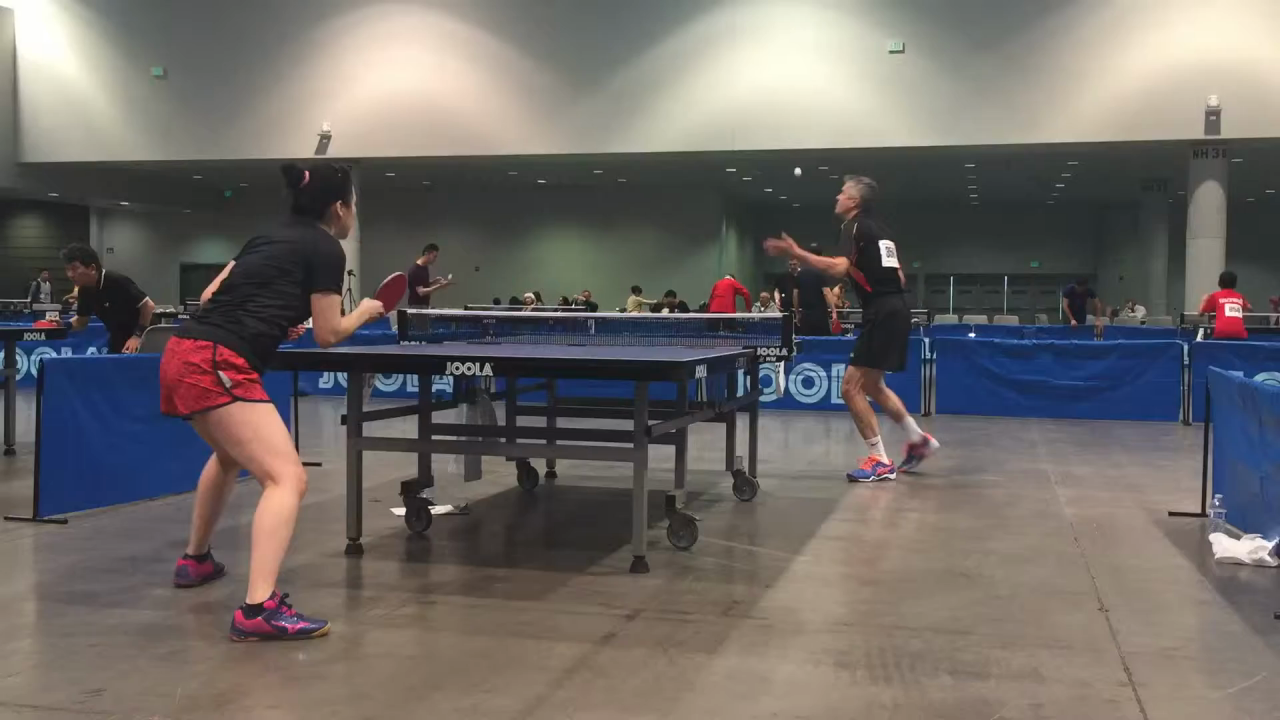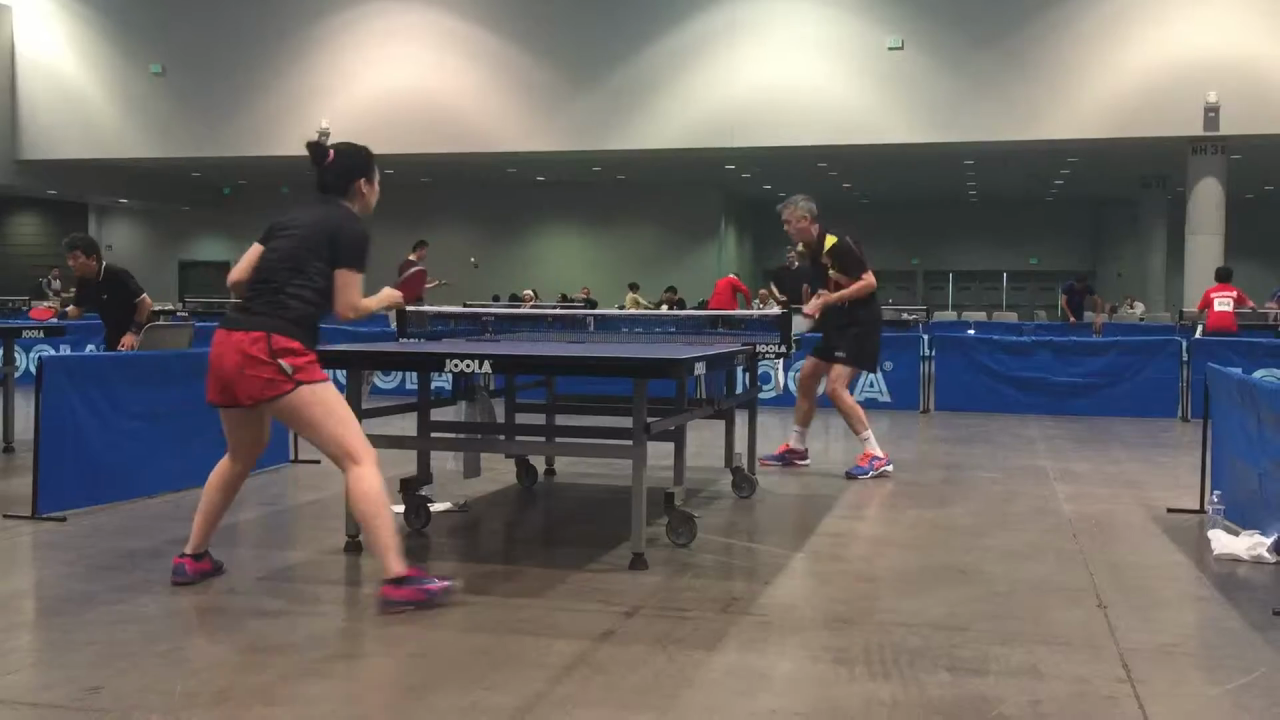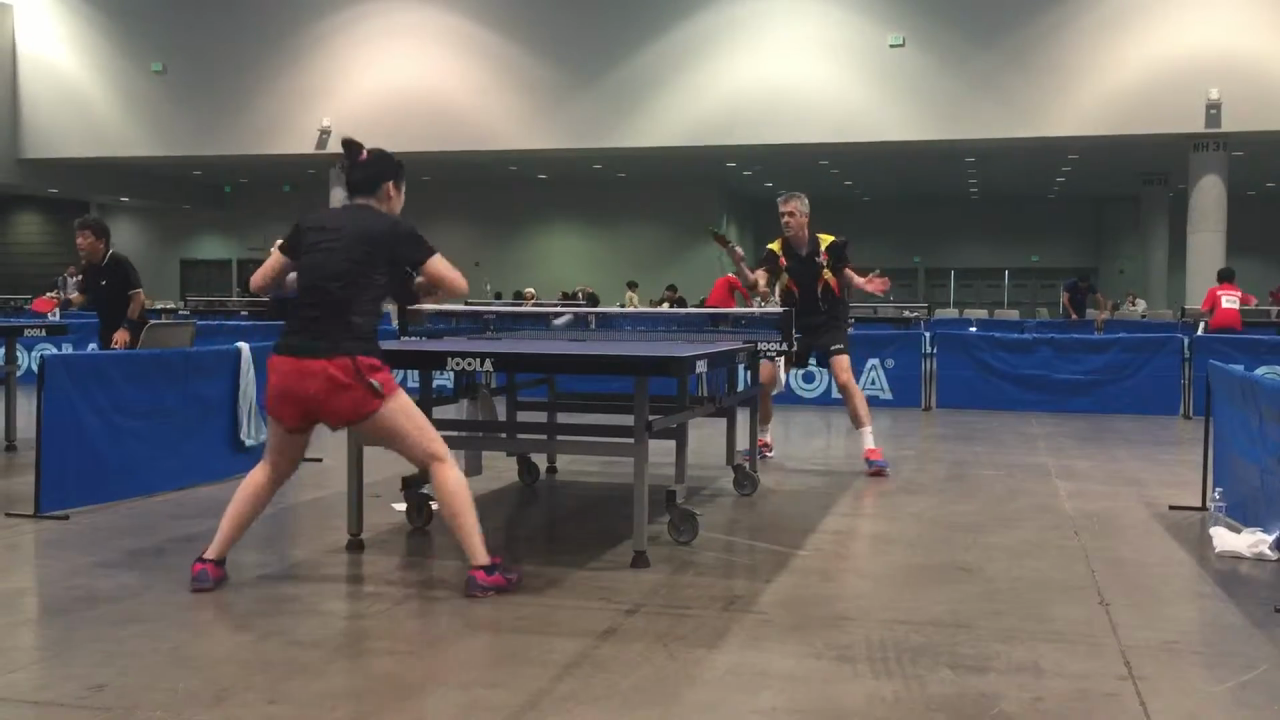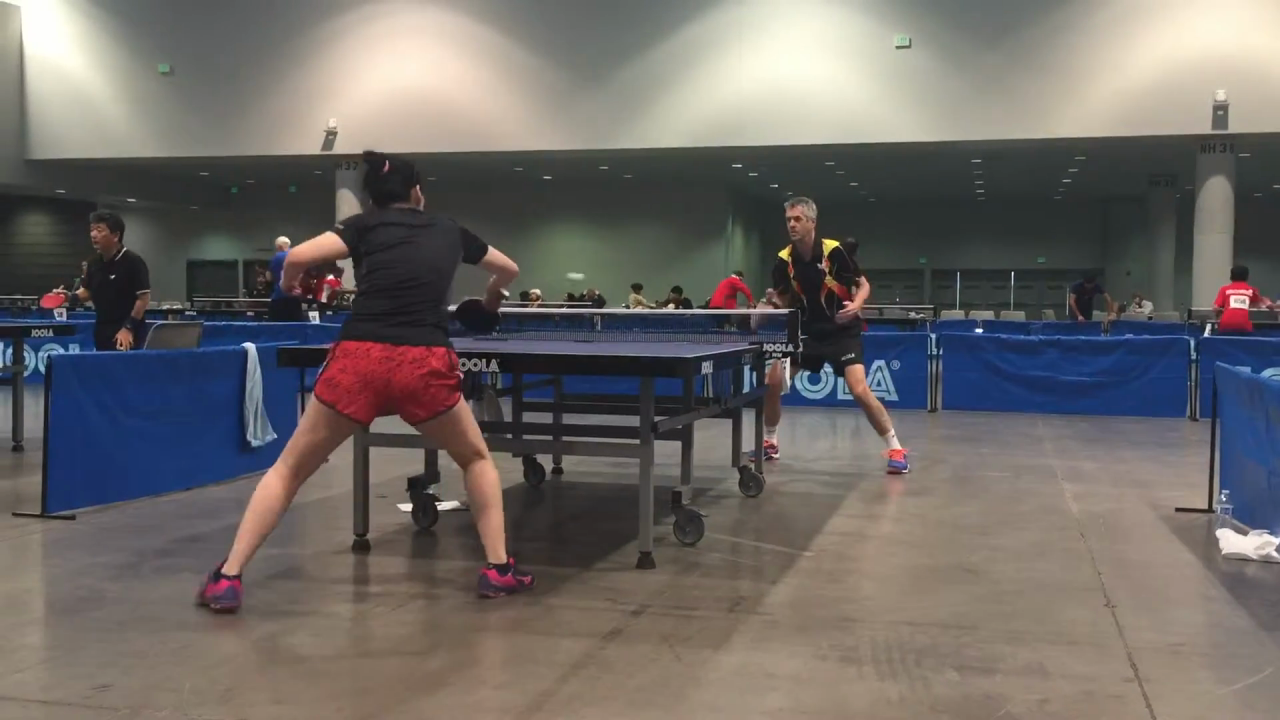
dt=0.4s
person 1, frame 1
left shoulder: (267, 238)
right shoulder: (325, 249)
right elbow: (327, 335)
right wrist: (365, 311)
left hip: (185, 353)
right hip: (216, 364)
left knee: (230, 454)
right knee: (287, 479)
left ankle: (194, 559)
right ankle: (258, 608)
person 1, frame 2
left shoulder: (287, 220)
right shoulder: (349, 228)
left elbow: (237, 280)
right elbow: (347, 309)
right wrist: (388, 295)
left hip: (229, 346)
right hip: (271, 352)
left knee: (241, 456)
right knee: (358, 458)
left ankle: (191, 558)
right ankle: (399, 579)
person 1, frame 3
left shoulder: (311, 224)
right shoulder: (393, 231)
left elbow: (259, 284)
right elbow: (458, 287)
right wrist: (425, 283)
left hip: (287, 368)
right hip: (348, 372)
left knee: (274, 467)
right knee: (437, 459)
left ankle: (210, 563)
right ankle: (482, 568)
person 1, frame 4
left shoulder: (366, 225)
right shoulder: (449, 230)
left elbow: (298, 257)
right elbow: (509, 269)
left wrist: (290, 279)
right wrist: (493, 292)
left hip: (357, 360)
right hip: (425, 365)
left knee: (289, 470)
right knee: (477, 458)
left ankle: (227, 578)
right ankle: (498, 568)
person 2, frame 1
left shoulder: (855, 227)
right shoulder: (877, 228)
left elbow: (840, 268)
right elbow: (897, 276)
left wrist: (796, 253)
left hip: (883, 315)
right hip: (894, 312)
left knee: (851, 388)
right knee: (872, 384)
left ankle: (881, 461)
right ankle: (918, 438)
person 2, frame 2
left shoulder: (838, 245)
right shoulder: (804, 252)
left elbow: (869, 283)
left wrist: (830, 299)
right wrist: (814, 305)
left hip: (862, 323)
right hip: (836, 323)
left knee: (836, 388)
right knee: (806, 380)
left ankle: (875, 455)
right ankle: (796, 448)
person 2, frame 3
left shoulder: (829, 245)
right shoulder: (775, 252)
left elbow: (844, 271)
right elbow: (756, 285)
left wrist: (863, 283)
right wrist: (740, 267)
left hip: (830, 323)
right hip: (793, 325)
left knee: (844, 380)
right knee: (762, 382)
left ankle: (871, 448)
right ankle: (763, 441)
person 2, frame 4
left shoulder: (834, 251)
right shoulder: (784, 260)
left elbow: (863, 285)
right elbow: (782, 302)
left wrist: (856, 306)
left hip: (842, 331)
right hip: (806, 332)
left knee: (859, 391)
right knee: (771, 384)
left ankle: (896, 450)
right ankle: (770, 443)
